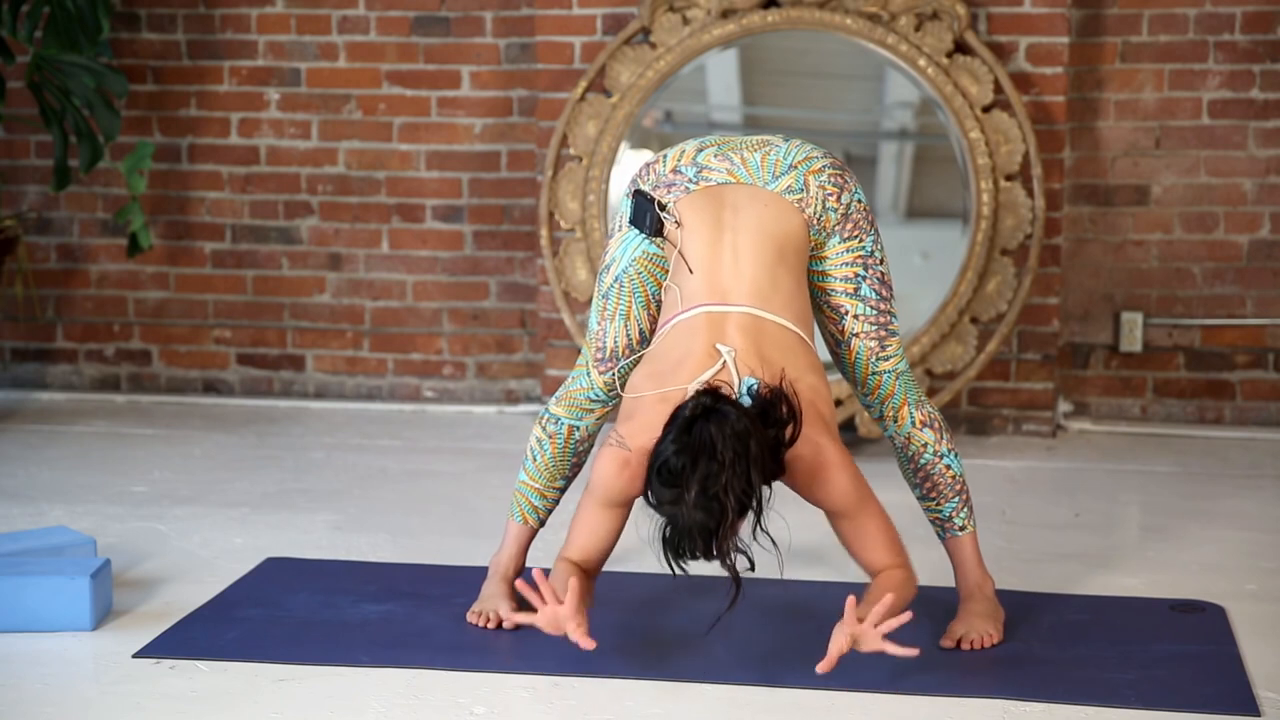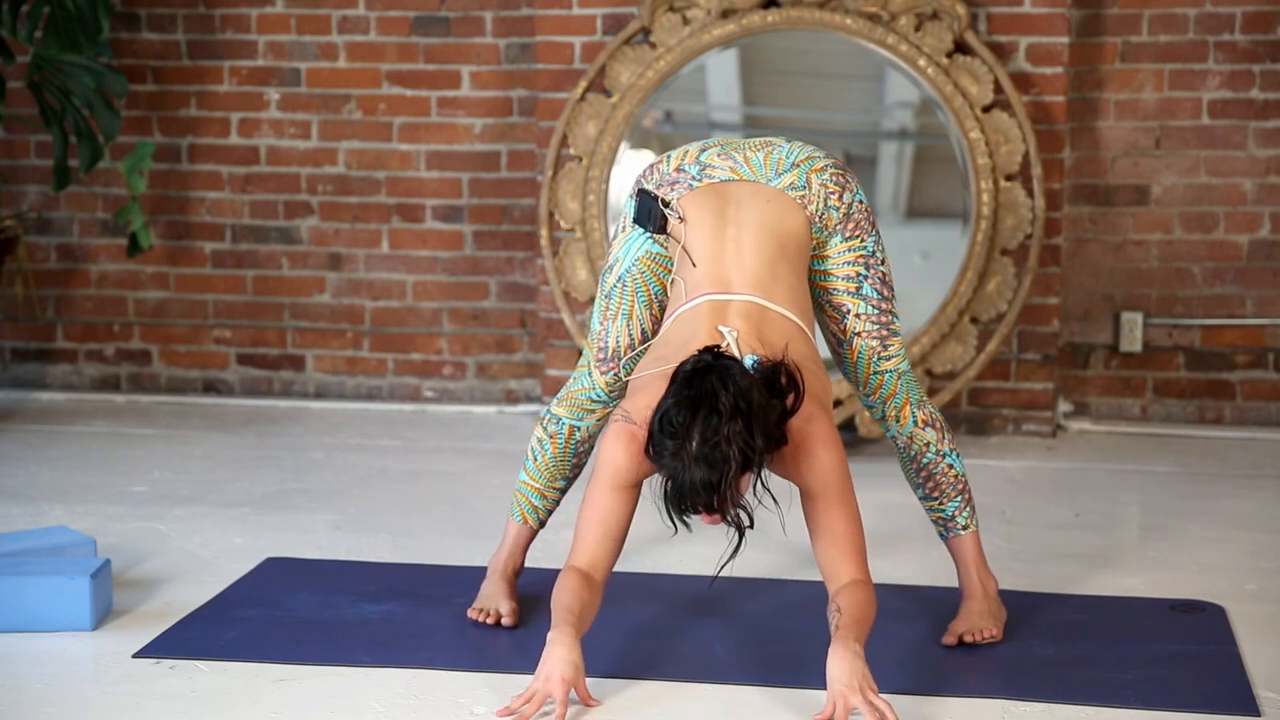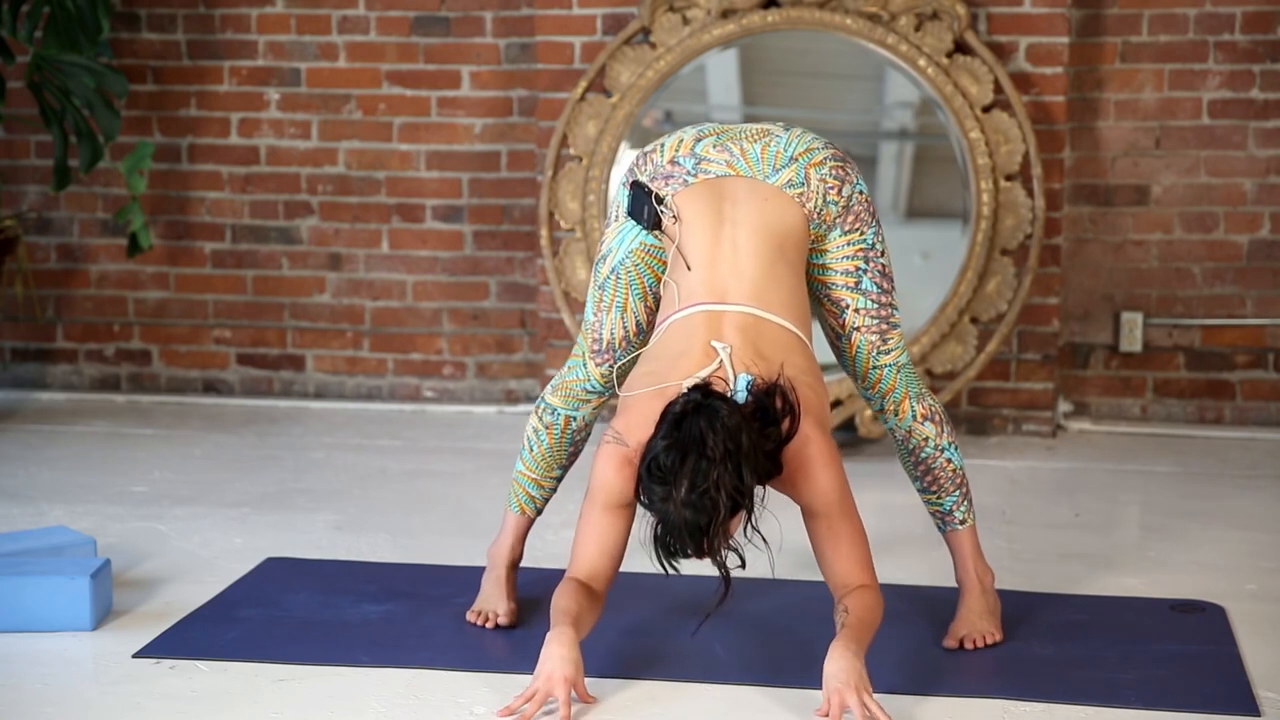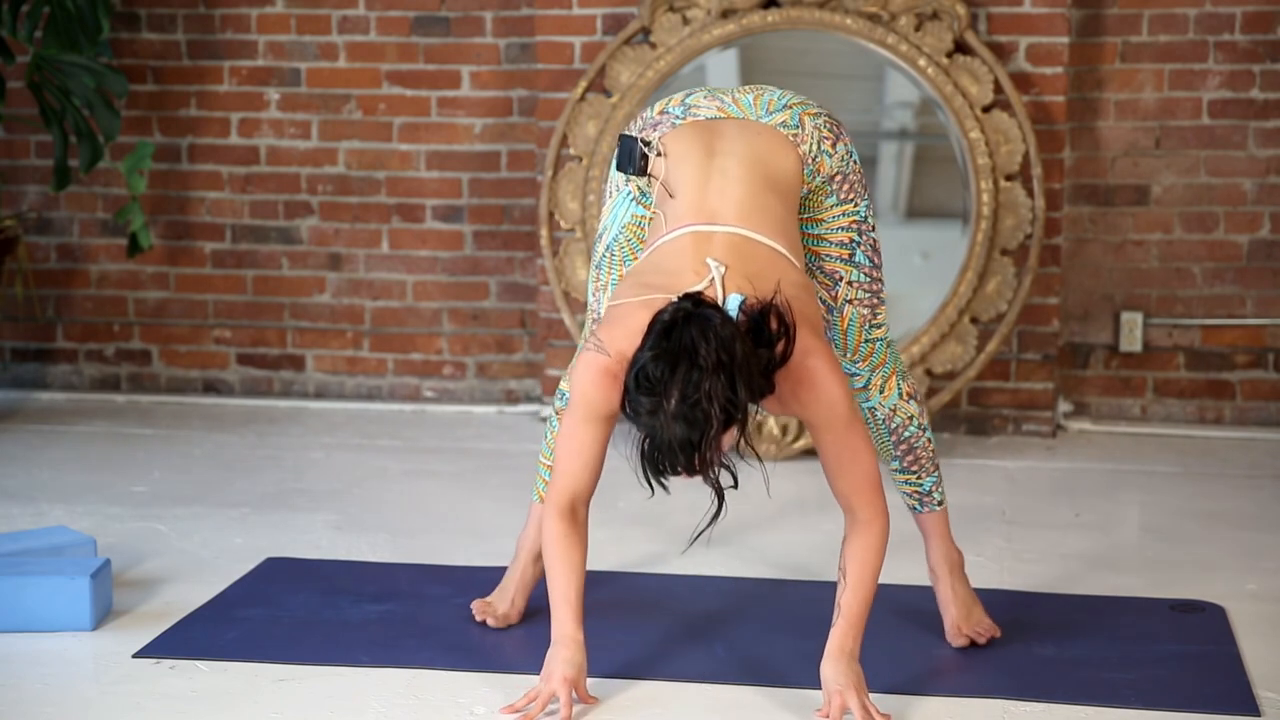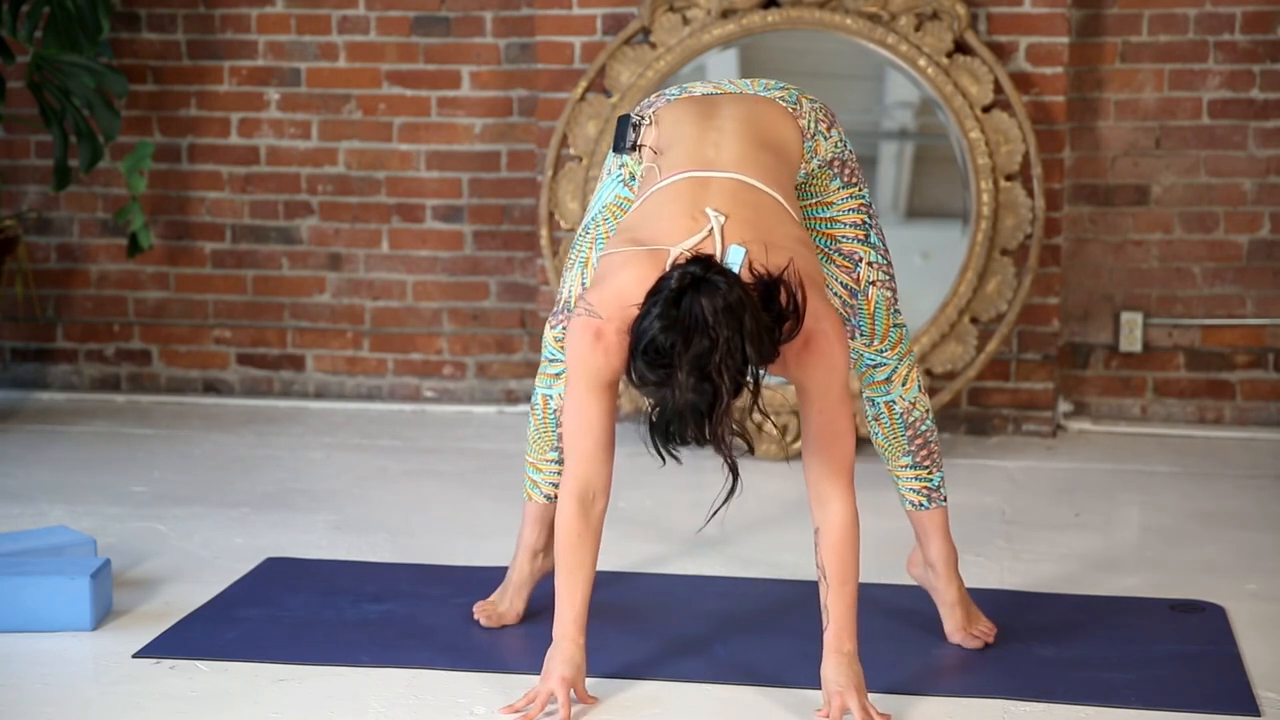
dt=0.7s
person 1, frame 1
left shoulder: (810, 447)
right shoulder: (635, 443)
left elbow: (892, 567)
right elbow: (576, 560)
left wrist: (863, 619)
right wrist: (567, 601)
left knee: (893, 395)
right knee: (592, 386)
left ankle: (975, 582)
right ankle: (505, 564)
person 1, frame 2
left shoulder: (805, 431)
right shoulder: (634, 427)
left elbow: (849, 581)
right elbow: (584, 569)
left wrist: (845, 654)
right wrist: (561, 642)
left knee: (892, 392)
right knee: (594, 385)
left ankle: (977, 581)
right ankle: (506, 561)
person 1, frame 3
left shoulder: (800, 447)
right shoulder: (632, 442)
left elbow: (858, 586)
right elbow: (585, 582)
left wrist: (846, 653)
right wrist: (561, 640)
left knee: (891, 383)
right knee: (588, 374)
left ankle: (974, 575)
right ankle: (504, 555)
person 1, frame 4
left shoulder: (802, 363)
right shoulder: (611, 356)
left elbow: (866, 514)
right elbow: (566, 504)
left wrist: (841, 656)
right wrist: (565, 644)
left knee: (870, 364)
left ankle: (944, 561)
right ankle: (527, 556)
person 1, frame 5
left shoulder: (809, 327)
right shoulder: (603, 319)
left elbow: (832, 498)
right elbow: (585, 492)
left wrist: (840, 659)
right wrist: (566, 648)
left knee: (882, 351)
right knee: (564, 350)
left ankle: (937, 561)
right ankle: (532, 553)
